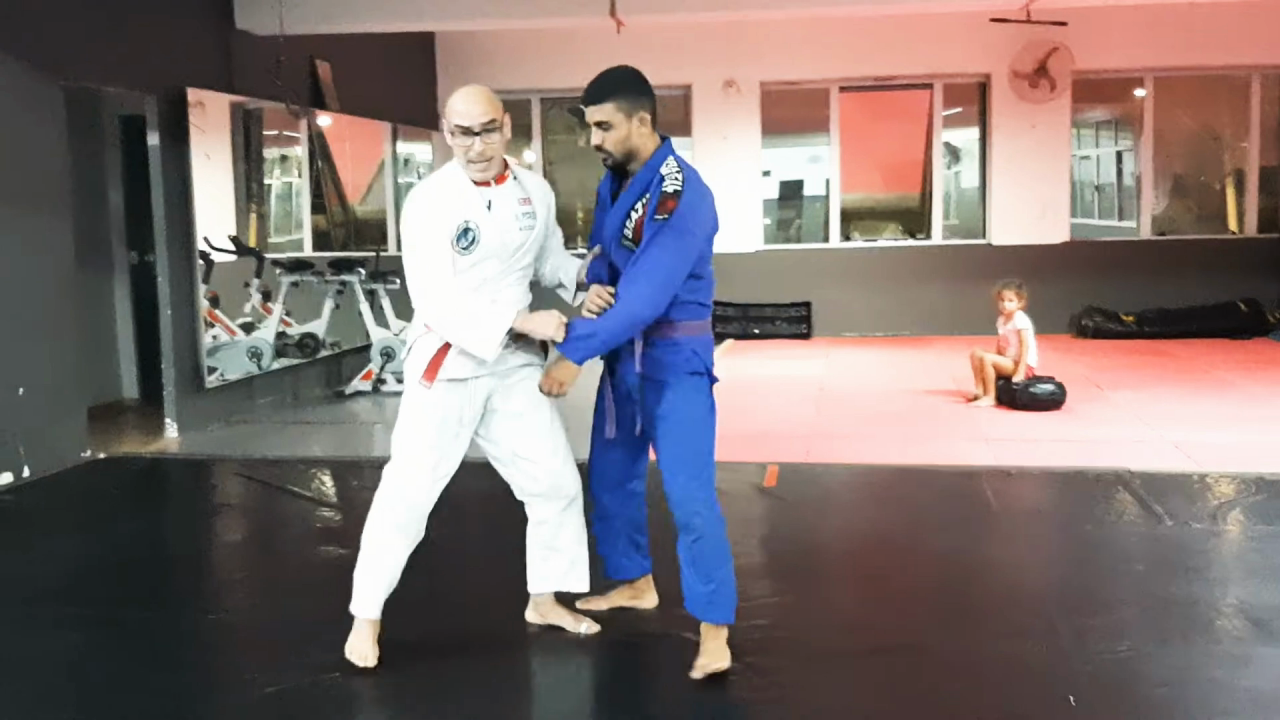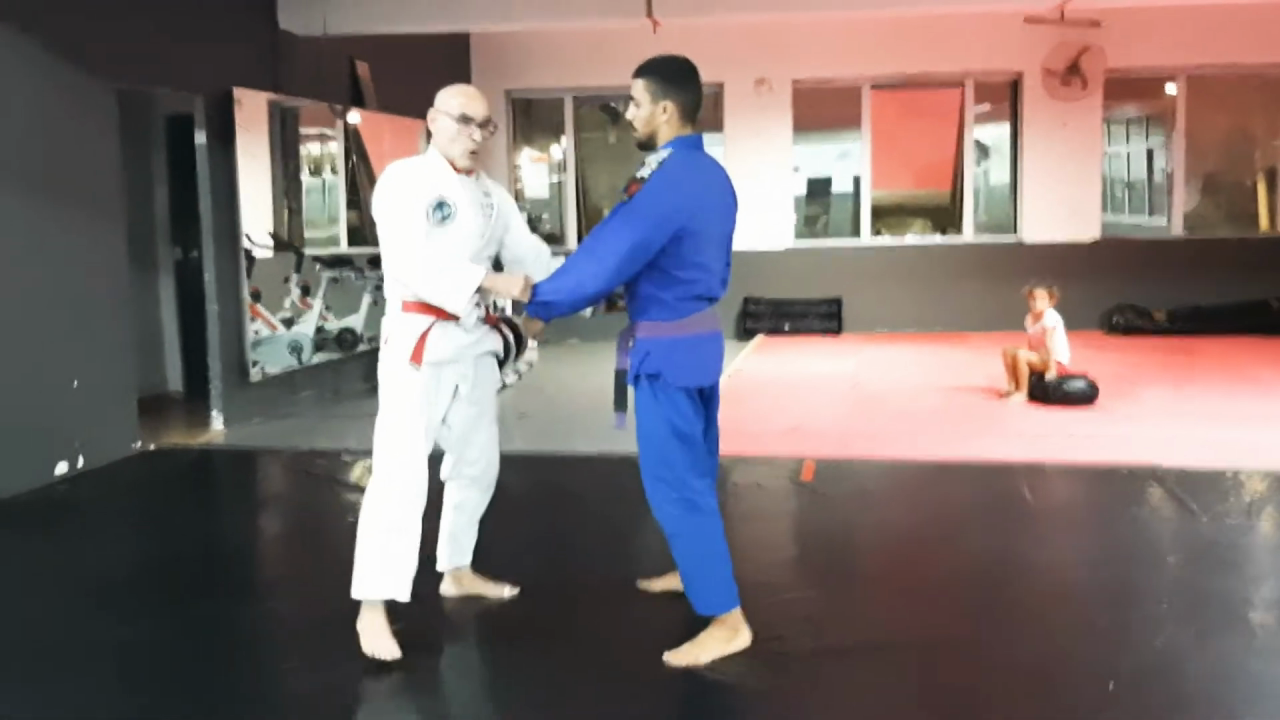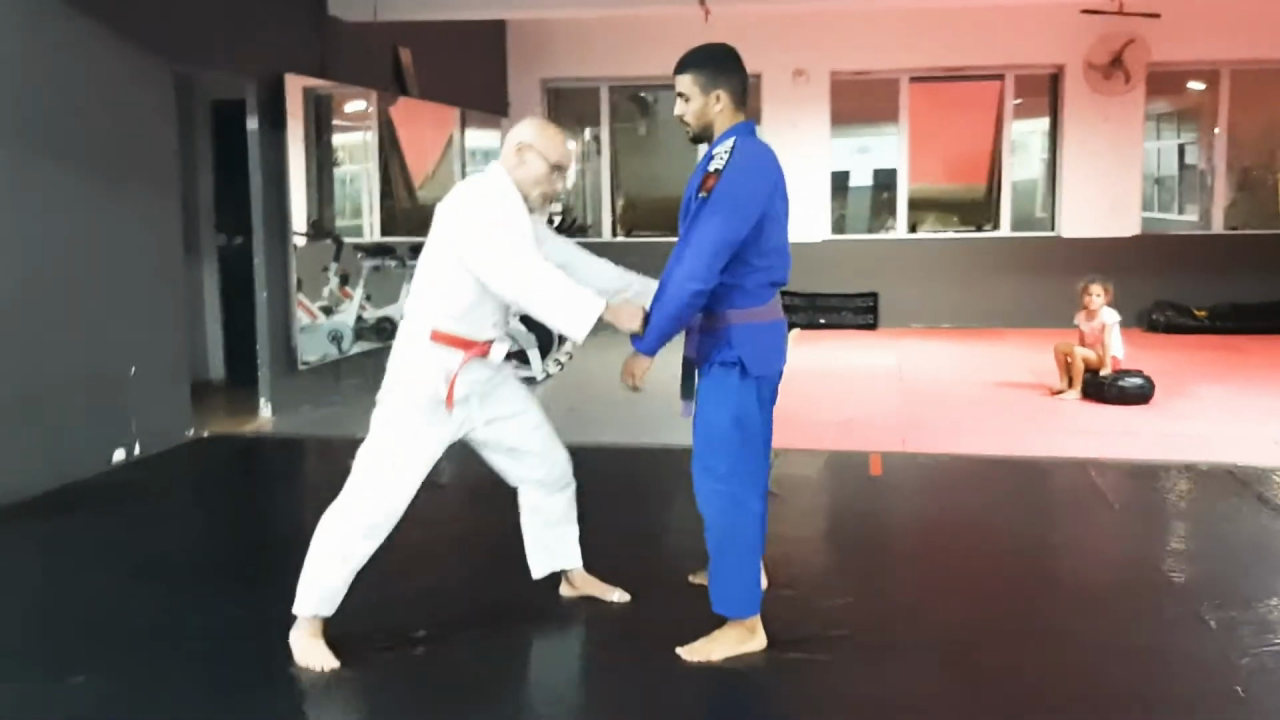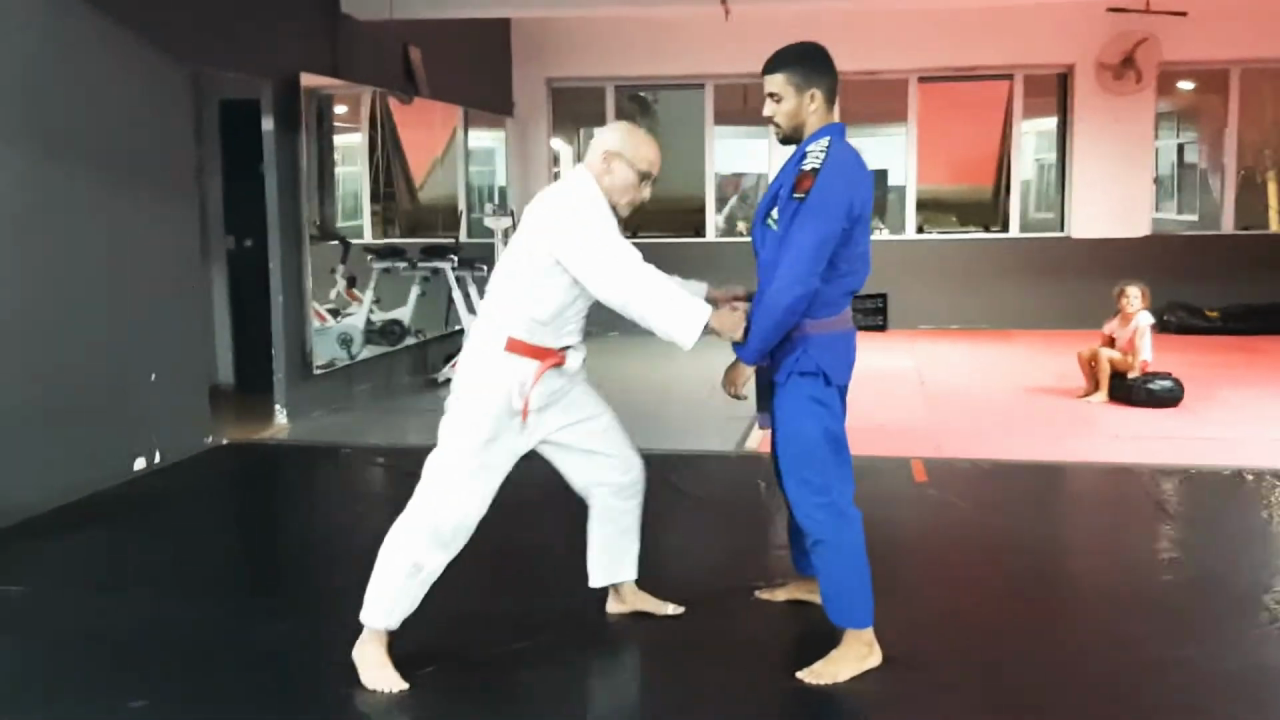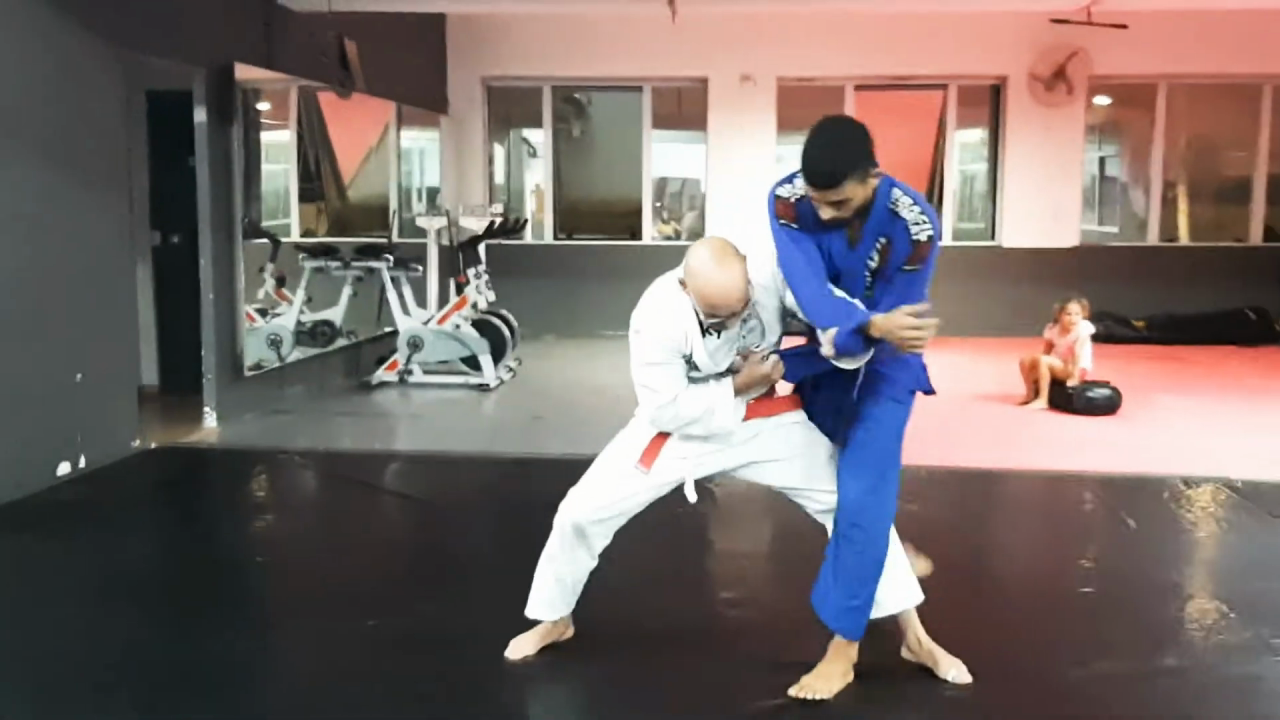
dt=1s
person 1, frame 1
left shoulder: (681, 194)
right shoulder: (614, 181)
left elbow: (647, 292)
left wrist: (572, 352)
right wrist: (592, 289)
left hip: (677, 356)
right hip: (625, 351)
left knee: (689, 491)
right knee: (612, 476)
left ankle: (714, 627)
right ankle: (635, 582)
person 1, frame 2
left shoulder: (661, 181)
right shoulder: (712, 174)
left elbow: (601, 262)
left wrist: (539, 304)
right wrist: (630, 289)
left hip: (667, 348)
right hip: (698, 338)
left knee: (676, 485)
right knee: (692, 470)
left ankle: (726, 620)
right ankle: (694, 571)
person 1, frame 3
left shoulder: (733, 168)
right shoulder: (747, 156)
left elbow: (695, 270)
left wrist: (645, 345)
right wrist: (655, 321)
left hip: (738, 338)
right hip: (745, 330)
left knee: (723, 476)
right knee: (741, 463)
left ankle: (743, 623)
right ankle: (746, 564)
person 1, frame 4
left shoulder: (828, 171)
right shoulder: (817, 162)
left elbow: (795, 278)
left wrist: (746, 354)
right wrist: (740, 305)
left hip: (808, 349)
right hip: (795, 346)
left knee: (819, 485)
right knee: (798, 475)
left ankle: (860, 637)
right ankle: (815, 577)
person 1, frame 5
left shoulder: (914, 228)
right shoulder: (789, 203)
left elbow: (869, 343)
right elbow: (814, 297)
left wrist: (778, 371)
right wrist: (870, 323)
left hip: (882, 371)
right hip: (824, 364)
left knee: (861, 499)
left ankle: (842, 653)
right ankle: (887, 566)
person 2, frame 1
left shoulder: (533, 191)
right shoulder: (430, 201)
left elbow: (546, 258)
right elbow: (437, 302)
left wrist: (584, 275)
right wrist: (521, 323)
left hip: (514, 363)
right hip: (443, 363)
left knee: (554, 481)
right knee: (408, 489)
left ankle: (544, 600)
right ankle: (365, 615)
person 2, frame 2
left shoulder: (494, 196)
right shoulder: (404, 179)
left elbow: (533, 260)
right elbow: (413, 263)
right wrist: (488, 281)
left hip: (472, 344)
right hip: (416, 344)
left knee: (475, 465)
right knee: (401, 473)
left ankle: (457, 571)
right ankle: (372, 609)
person 2, frame 3
left shoulder: (519, 219)
right shoulder: (474, 205)
left elbow: (575, 265)
right elbow: (525, 283)
left wrist: (656, 292)
right wrist: (606, 310)
left hip: (483, 372)
right hip: (428, 368)
left knee: (546, 465)
right knee: (380, 491)
left ankle: (572, 574)
right ankle: (308, 621)
person 2, frame 4
left shoulder: (594, 213)
right shoulder: (568, 207)
left elbow: (636, 278)
right elbow: (623, 286)
left wrist: (705, 294)
right wrist: (708, 317)
left hip: (560, 376)
right hip: (503, 373)
left knee: (620, 474)
right knee: (449, 502)
left ankle: (622, 590)
right ankle: (373, 637)
person 2, frame 5
left shoulder: (769, 266)
right shoulder: (657, 317)
right elbow: (667, 411)
right wrist: (738, 384)
left hip: (762, 416)
right hip: (680, 425)
right knee: (586, 511)
left ankle: (913, 635)
right ankle: (552, 620)
